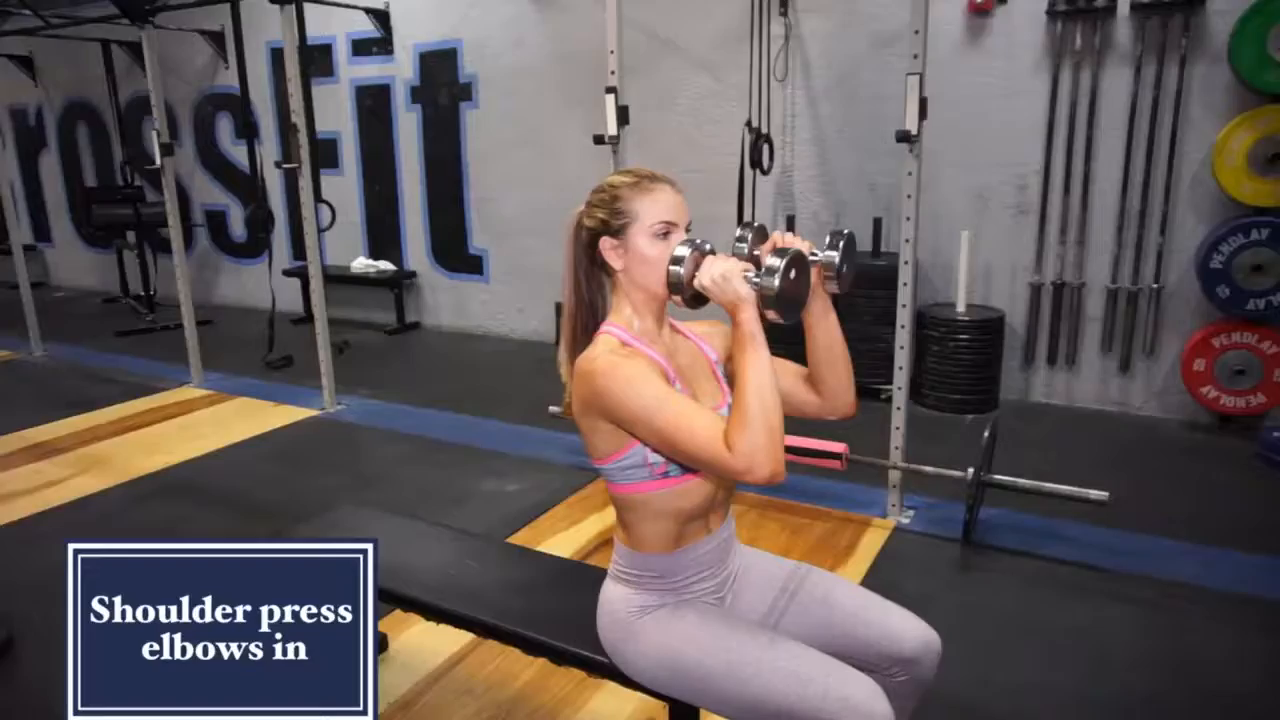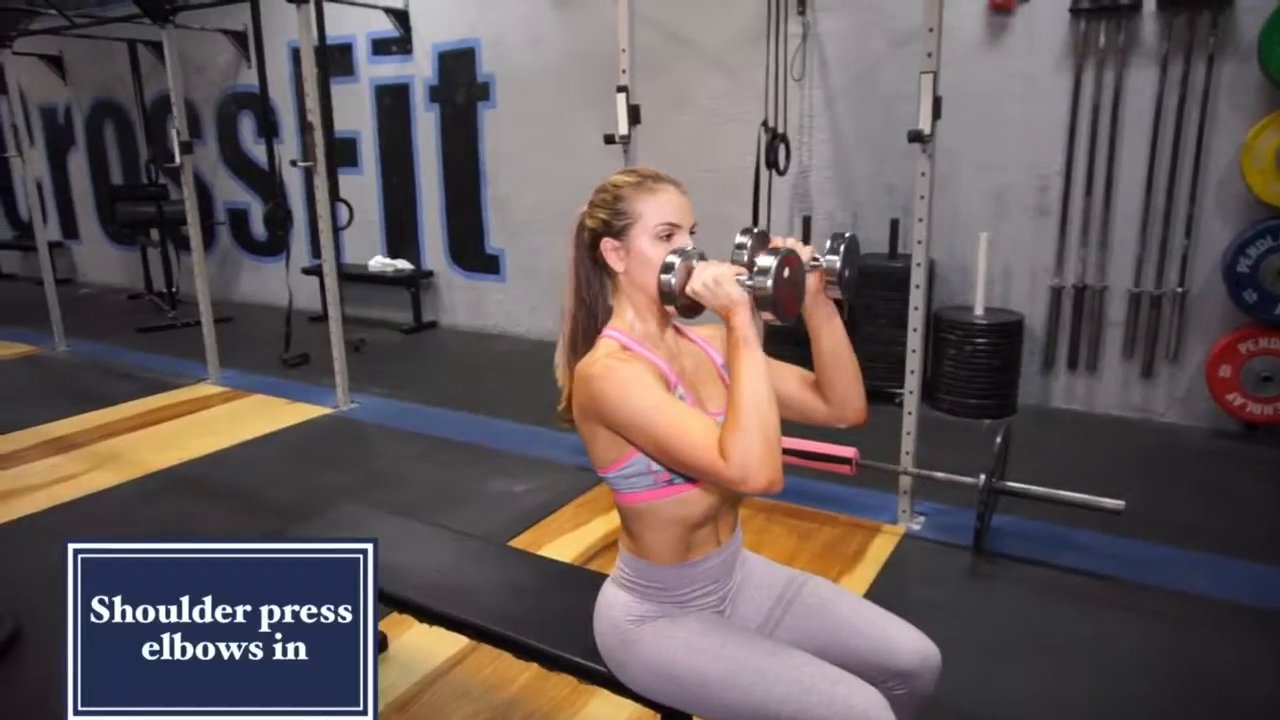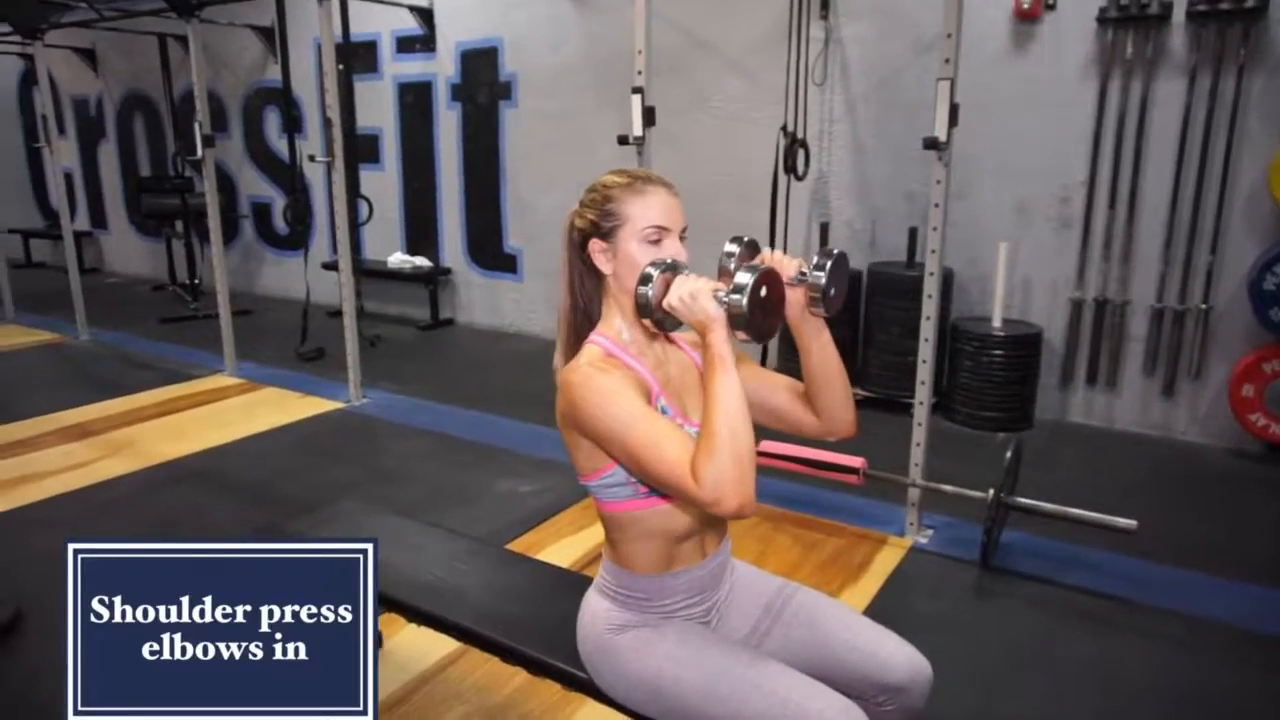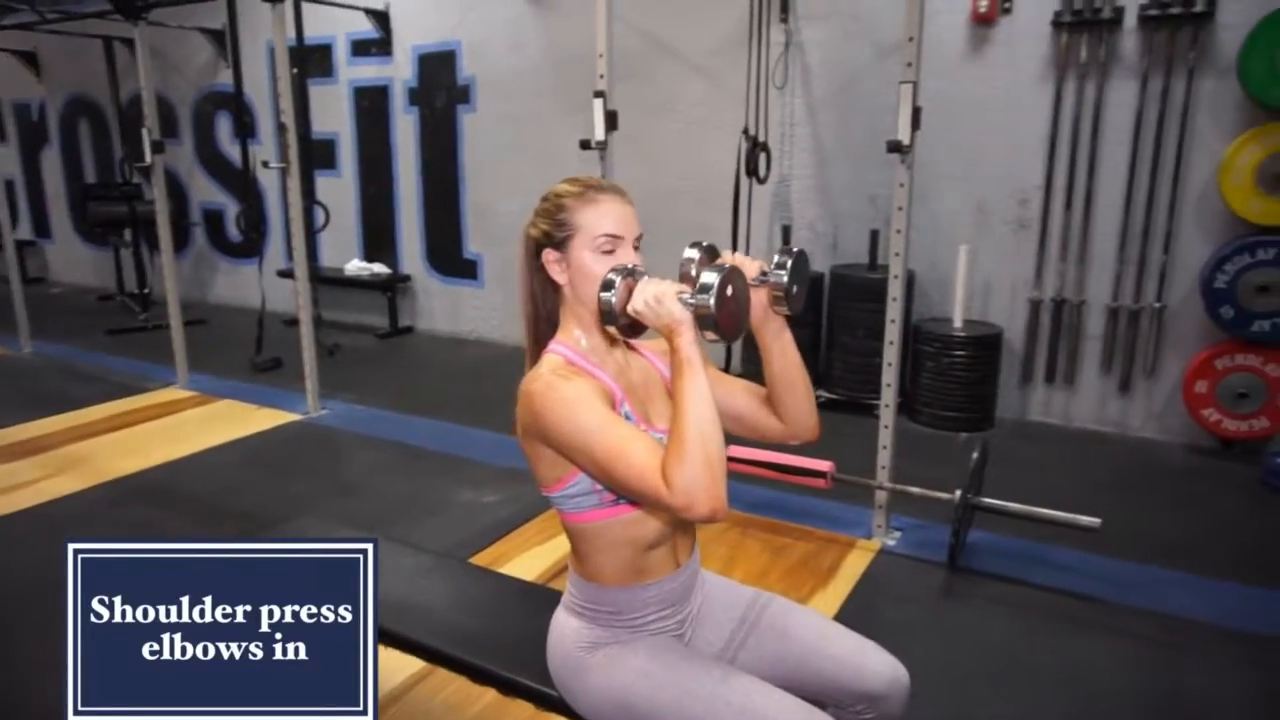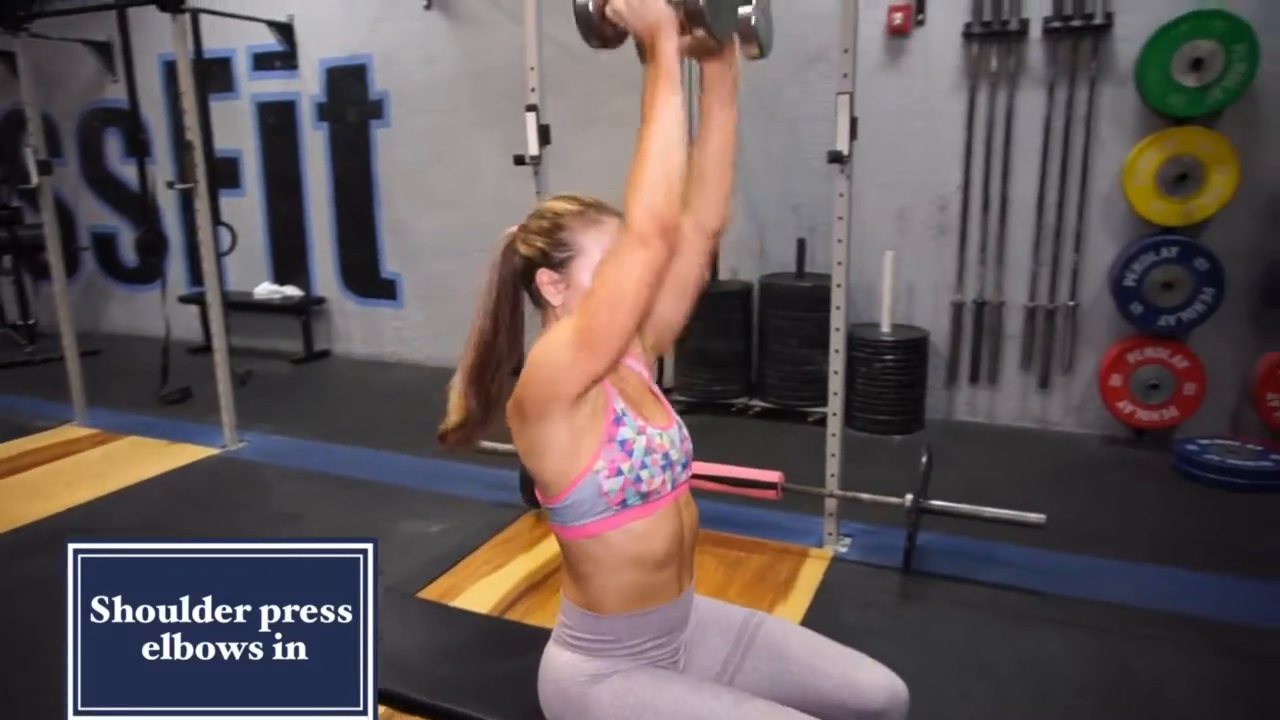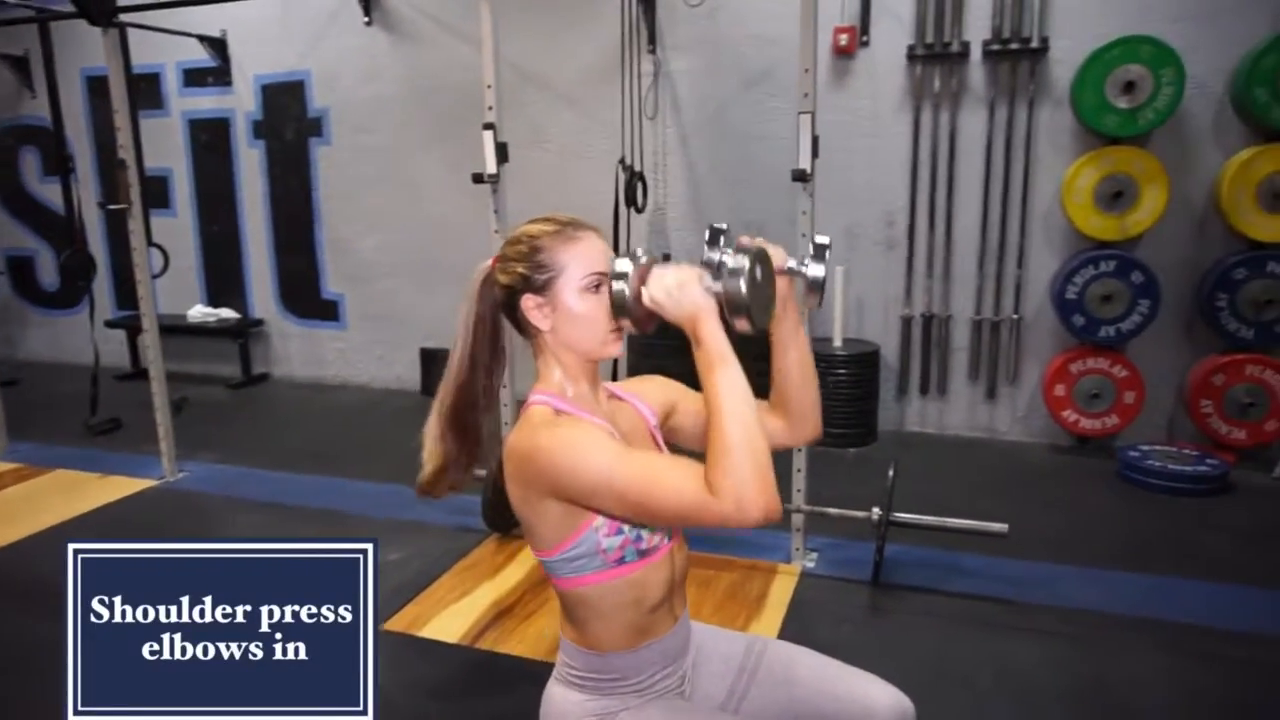
dt=0.7s
person 1, frame 1
left shoulder: (701, 339)
right shoulder: (607, 368)
left elbow: (834, 401)
right elbow: (759, 462)
left wrist: (811, 296)
right wrist: (745, 315)
left hip: (728, 570)
right hip: (658, 607)
left knee: (914, 650)
person 1, frame 2
left shoulder: (706, 343)
right shoulder: (608, 372)
left elbow: (844, 408)
right elbow: (755, 472)
left wrist: (814, 302)
right wrist: (741, 320)
left hip: (735, 580)
right hip: (657, 617)
left knee: (914, 663)
person 1, frame 3
left shoulder: (692, 350)
right shoulder: (591, 379)
left elbow: (833, 422)
right elbow: (728, 494)
left wrist: (802, 316)
right wrist: (717, 337)
left hip: (723, 589)
right hip: (642, 625)
person 1, frame 4
left shoulder: (654, 357)
right shoulder: (553, 388)
left elbow: (797, 425)
right elbow: (700, 498)
left wrist: (764, 319)
right wrist: (684, 337)
left hip: (694, 602)
right hip: (613, 641)
person 1, frame 5
left shoulder: (627, 359)
right shoulder: (549, 387)
left elbow: (703, 220)
right elbow: (650, 229)
left wrist: (720, 70)
left hip: (688, 629)
person 1, frame 6
left shoulder: (643, 398)
right shoulder: (545, 443)
left elbow: (796, 425)
right elbow: (747, 501)
left wrist: (782, 306)
right wrist: (703, 322)
left hip: (688, 654)
